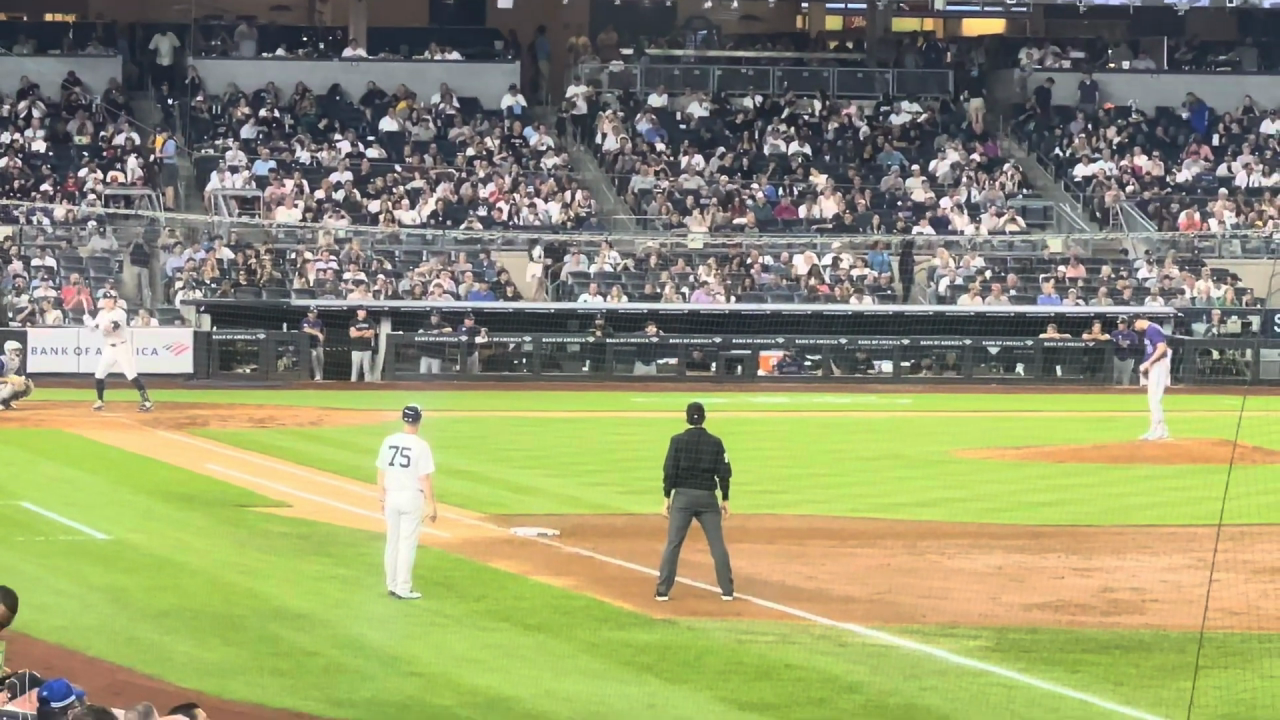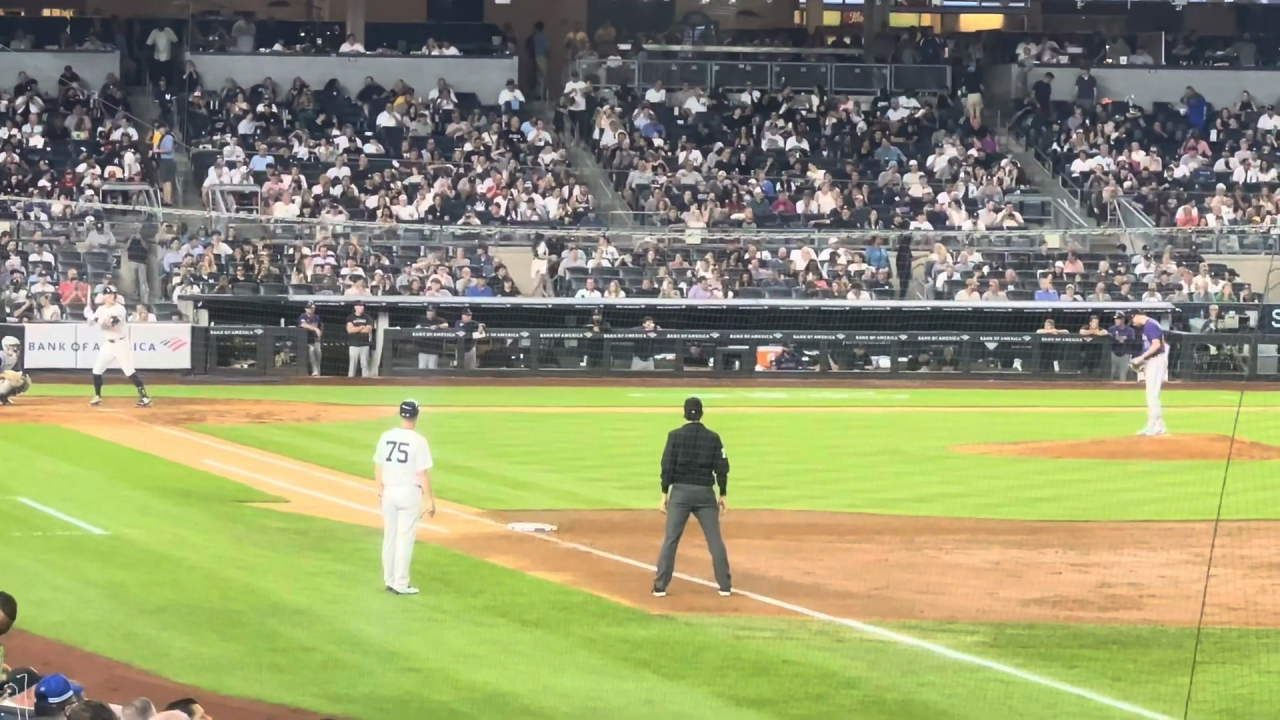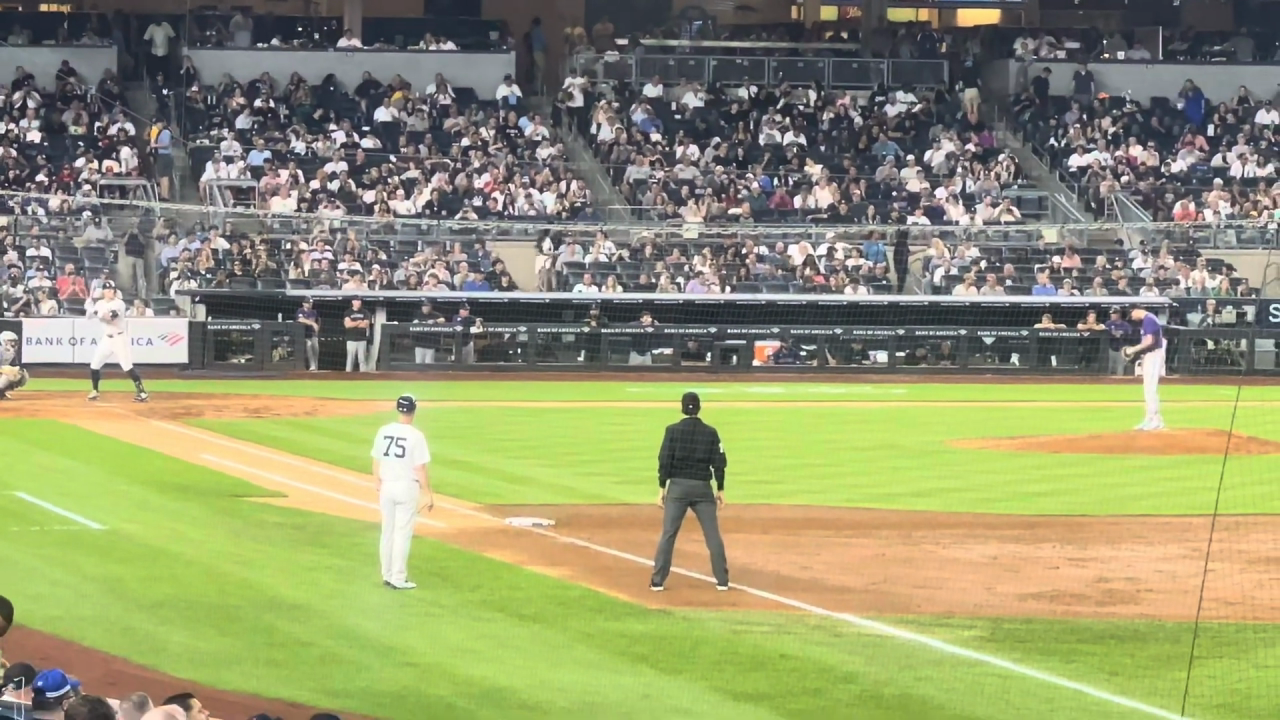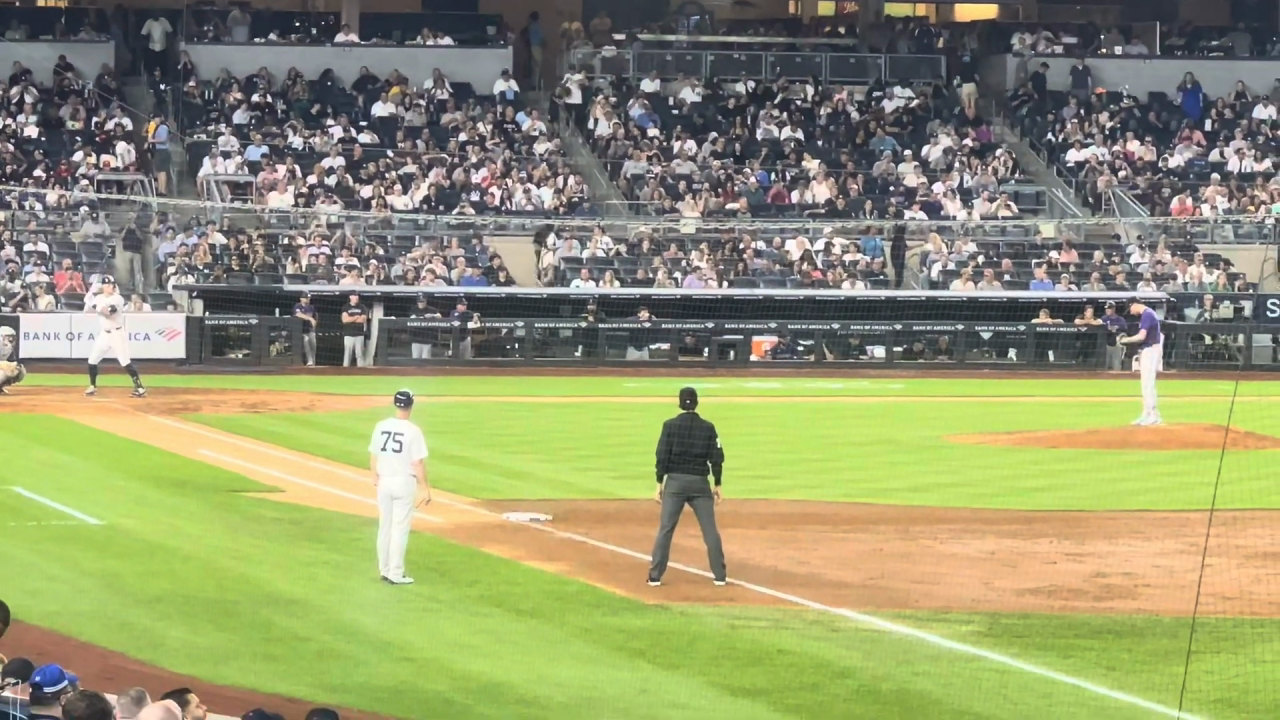
dt=0.1s
person 1, frame 1
left shoulder: (678, 440)
right shoulder: (715, 442)
left elbow: (670, 471)
right elbow: (724, 473)
left wrist: (667, 498)
right wrist: (725, 499)
left hip: (683, 496)
right hip: (707, 497)
left knee: (673, 544)
right knee: (718, 545)
left ankle: (662, 591)
right ankle: (727, 591)
person 1, frame 2
left shoulder: (675, 435)
right shoulder: (713, 437)
left elbow: (667, 466)
right elbow: (722, 468)
left wrist: (665, 493)
right wrist: (722, 495)
left hip: (680, 491)
right hip: (705, 492)
left knee: (670, 539)
right knee: (715, 540)
left ankle: (660, 586)
right ankle: (725, 586)
person 1, frame 3
left shoulder: (673, 430)
right shoulder: (710, 432)
left elbow: (664, 462)
right elbow: (719, 463)
left wrist: (662, 488)
right wrist: (720, 489)
left hip: (678, 486)
right hip: (702, 487)
left knee: (668, 534)
right knee: (713, 535)
left ankle: (657, 581)
right ankle: (722, 581)
person 1, frame 4
left shoulder: (670, 425)
right shoulder: (708, 427)
left elbow: (662, 456)
right elbow: (716, 458)
left wrist: (659, 483)
right wrist: (717, 485)
left hip: (675, 481)
right hip: (700, 482)
left knee: (665, 529)
right knee: (710, 530)
left ankle: (655, 576)
right ankle: (720, 576)
person 2, frame 1
left shoulder: (388, 441)
right shoulder: (421, 445)
left elbow: (381, 472)
right elbow: (425, 478)
left wrist: (382, 497)
right wrist: (431, 504)
left hip: (392, 496)
right hip: (412, 497)
left knee: (392, 542)
right knee: (407, 544)
left ankle: (392, 586)
right ankle: (403, 589)
person 2, frame 2
left shoulder: (386, 437)
right shoulder: (418, 440)
left elbow: (378, 468)
right elbow: (423, 473)
left wrist: (381, 492)
right wrist: (430, 499)
left hip: (389, 492)
right hip: (409, 493)
left knee: (390, 537)
right knee: (405, 539)
left ankle: (389, 581)
right ankle: (401, 584)
person 2, frame 3
left shoulder: (383, 431)
right shoulder: (415, 435)
left elbow: (376, 463)
right elbow: (421, 468)
left wrist: (379, 486)
right wrist: (428, 494)
left hip: (387, 486)
right hip: (407, 487)
left knee: (387, 532)
right knee: (403, 534)
left ankle: (387, 576)
right ankle: (398, 579)
person 2, frame 4
left shoulder: (381, 426)
right shoulder: (413, 430)
left elbow: (373, 458)
right elbow: (418, 463)
left wrist: (376, 481)
right wrist: (425, 488)
left hip: (384, 481)
right hip: (404, 482)
left knee: (385, 527)
right knee: (400, 529)
left ankle: (384, 571)
right ankle: (396, 574)
